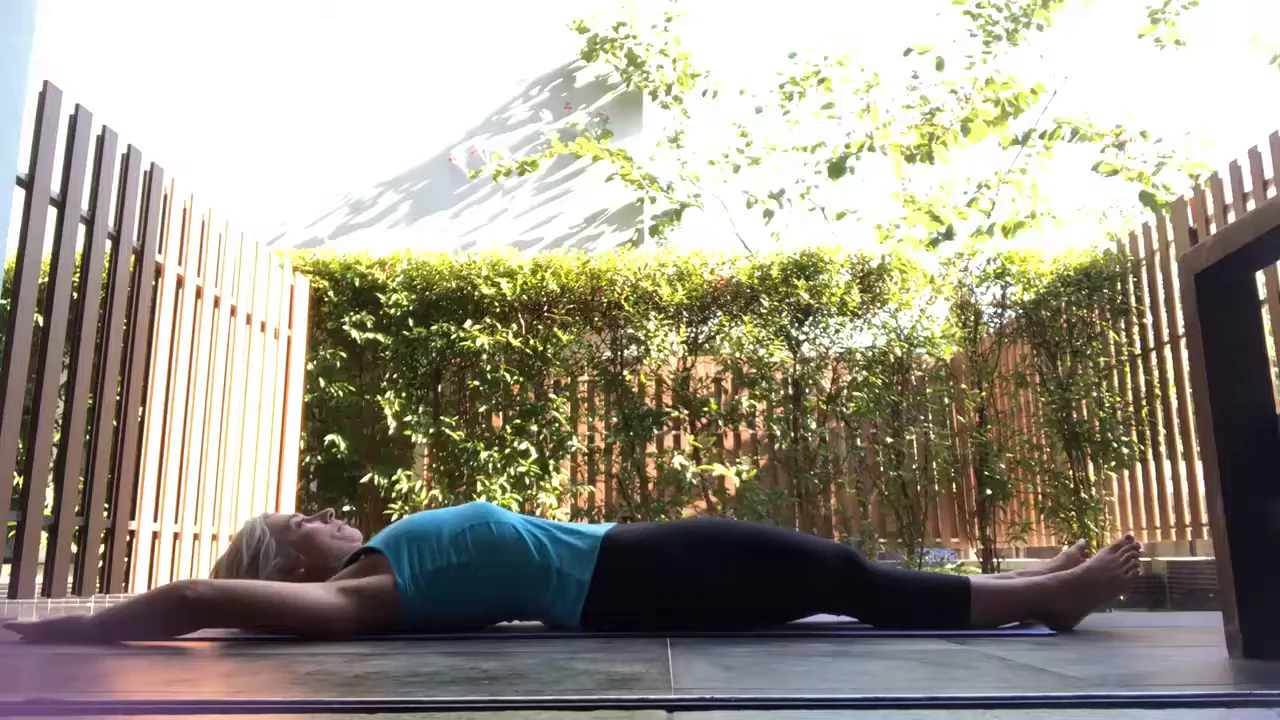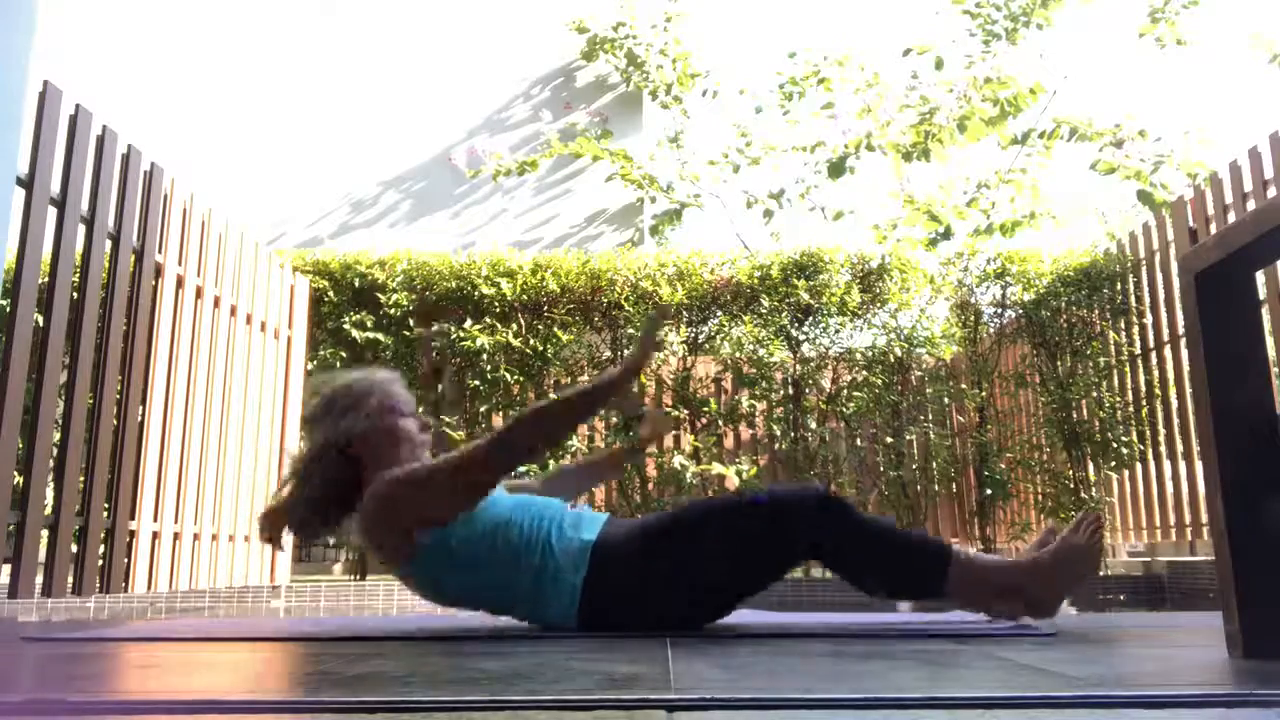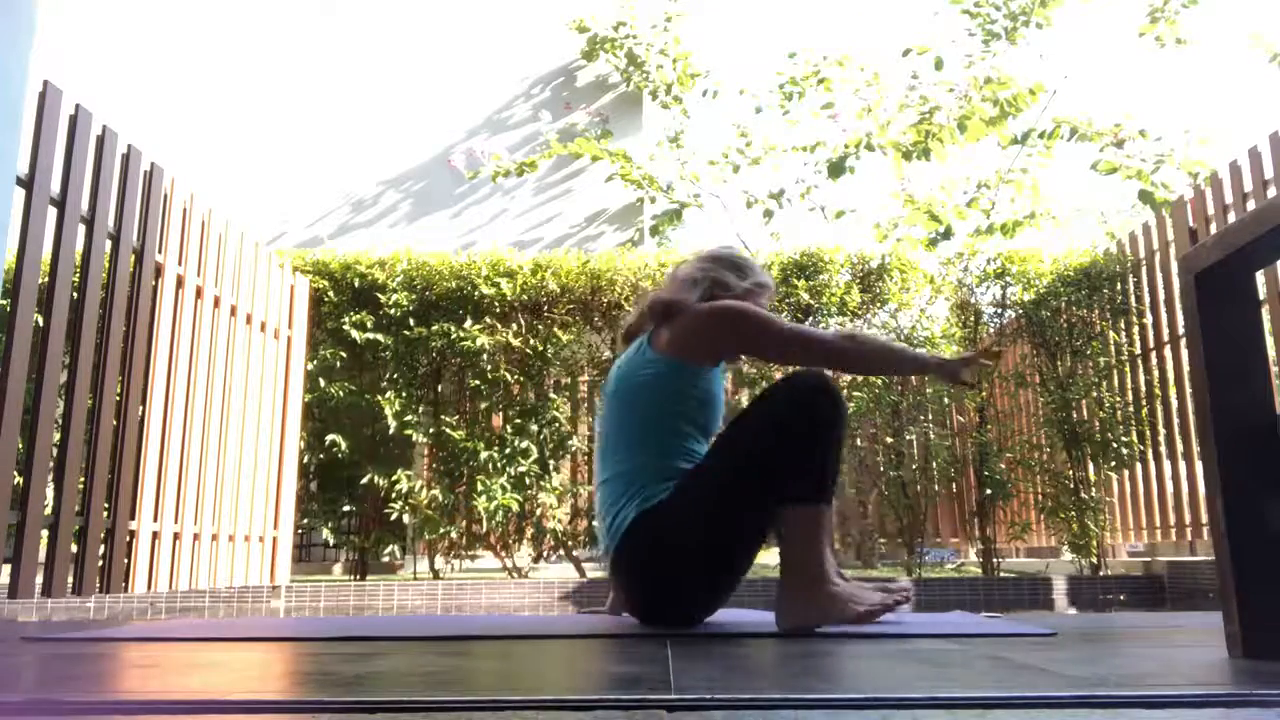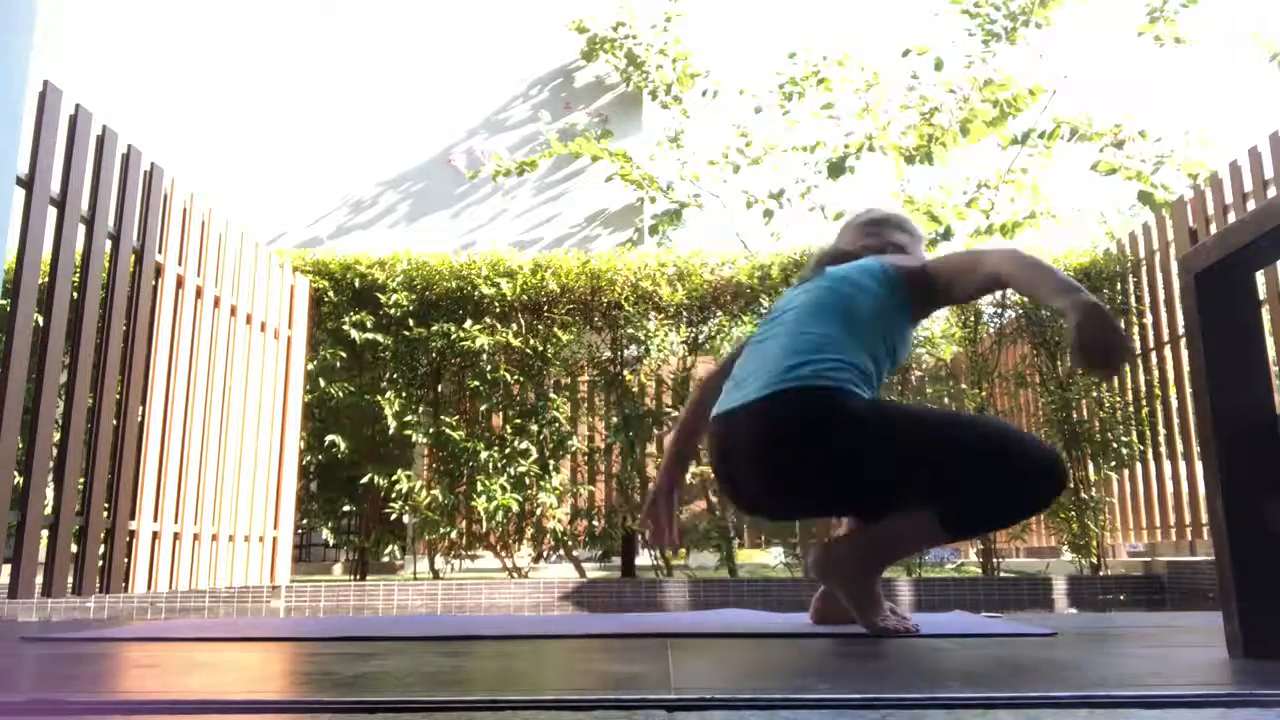
dt=0.7s
person 1, frame 1
left shoulder: (372, 561)
right shoulder: (357, 597)
right elbow: (204, 599)
left hip: (618, 551)
right hip: (617, 585)
left knee: (825, 564)
right knee: (836, 581)
left ankle: (1027, 587)
right ankle: (1045, 595)
person 1, frame 2
left shoulder: (416, 503)
right shoulder: (392, 507)
left elbow: (535, 486)
right elbow: (507, 450)
left wrist: (621, 452)
right wrist: (617, 379)
left hip: (614, 557)
right hip: (617, 587)
left knee: (804, 523)
right knee: (812, 514)
left ankle: (996, 582)
right ankle: (1011, 579)
person 1, frame 3
left shoulder: (651, 347)
right shoulder: (710, 319)
right elbow: (835, 350)
left wrist: (622, 590)
right wrist: (938, 365)
left hip: (651, 569)
right hip: (667, 563)
right knee: (810, 396)
left ankle: (815, 576)
right ankle: (807, 589)
person 1, frame 4
left shoulder: (804, 294)
right shoulder: (907, 275)
left elbow: (712, 384)
right elbow: (1001, 263)
left wrist: (667, 482)
right wrist: (1079, 305)
right hip: (806, 429)
left knee: (910, 452)
right knee: (1035, 473)
left ankle: (843, 584)
right ankle: (853, 556)
